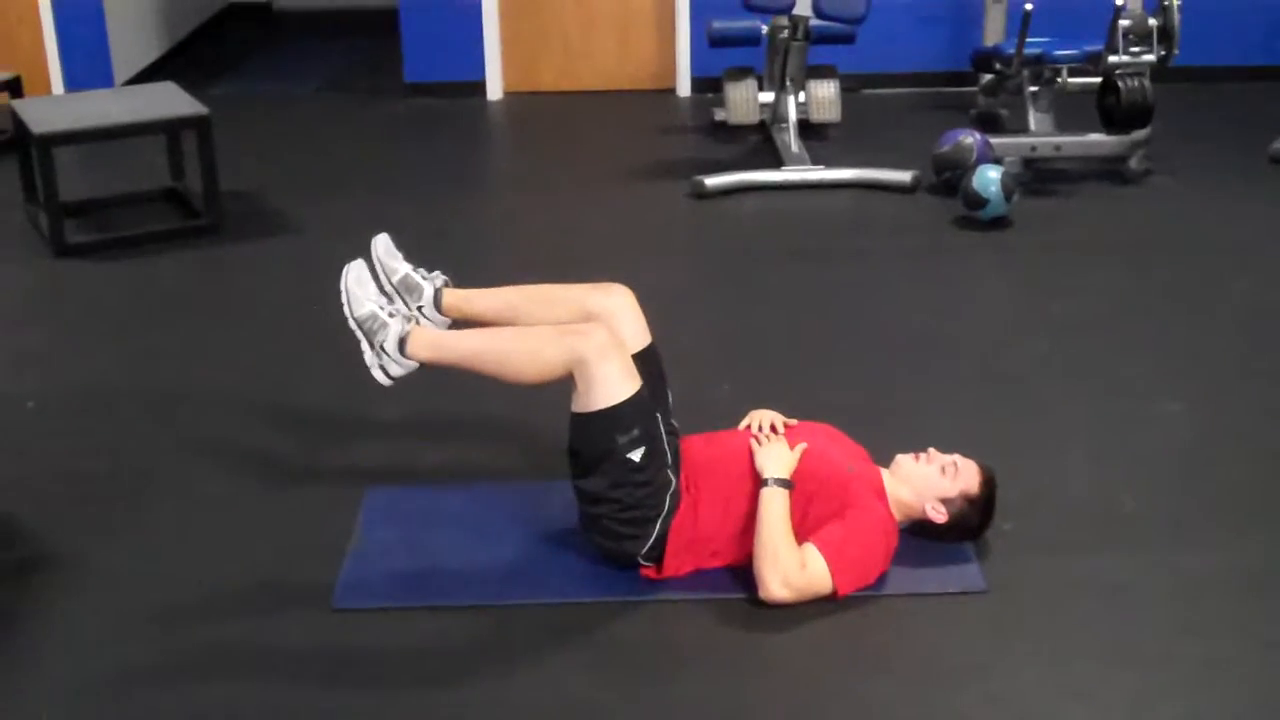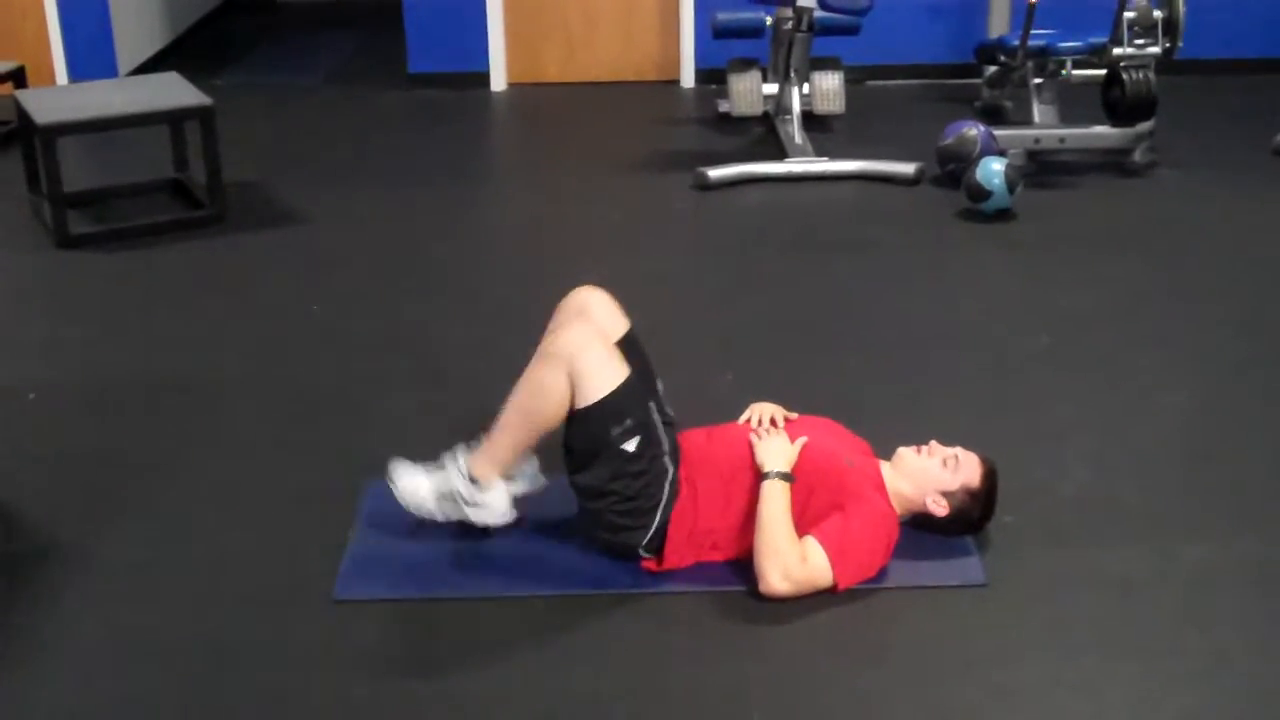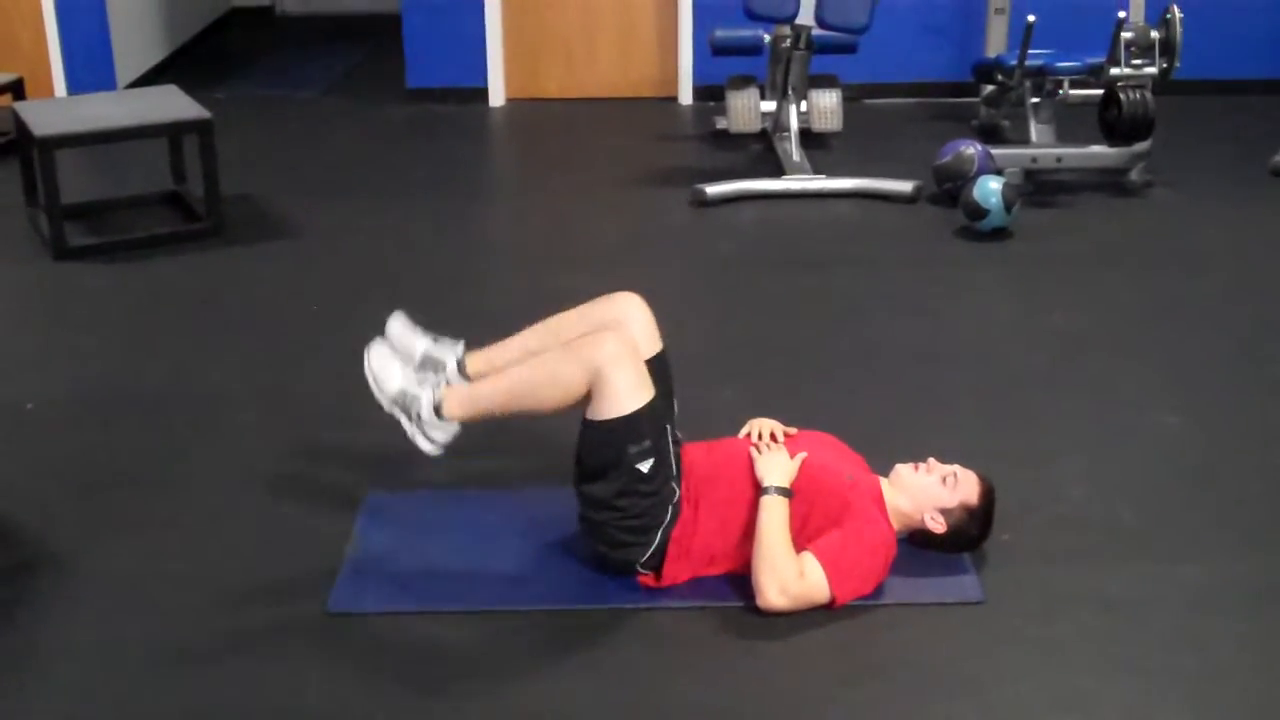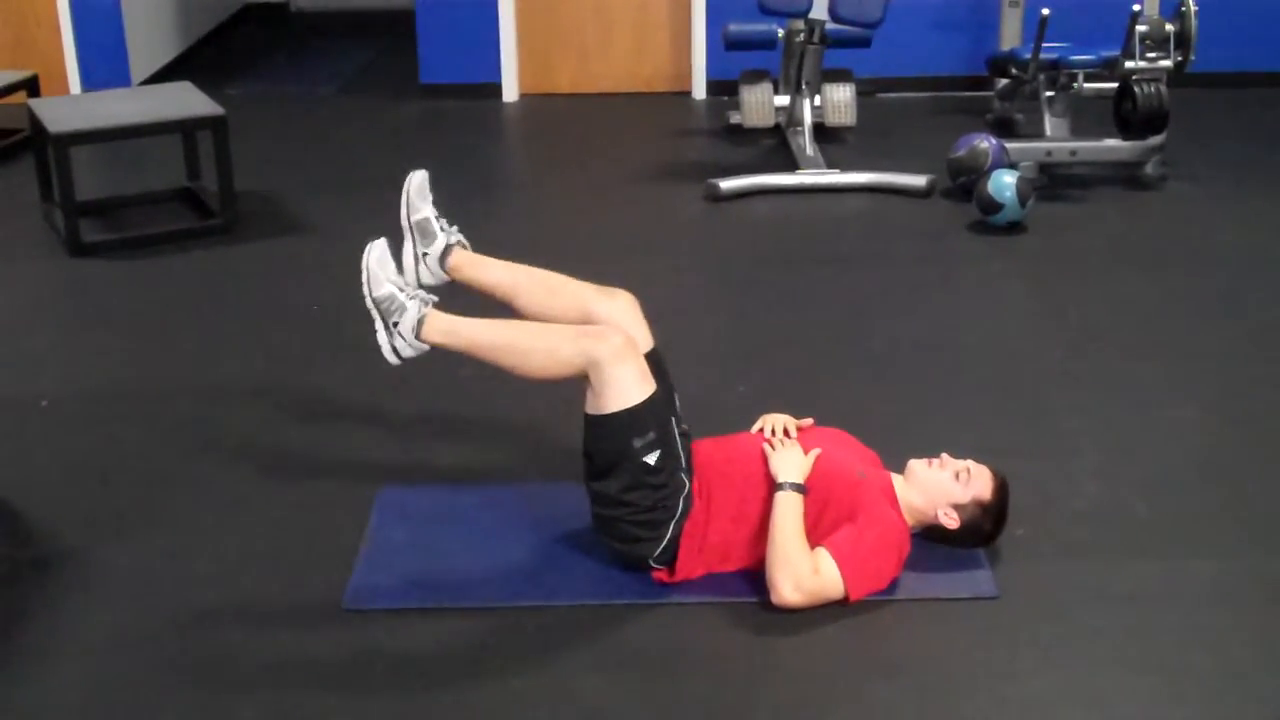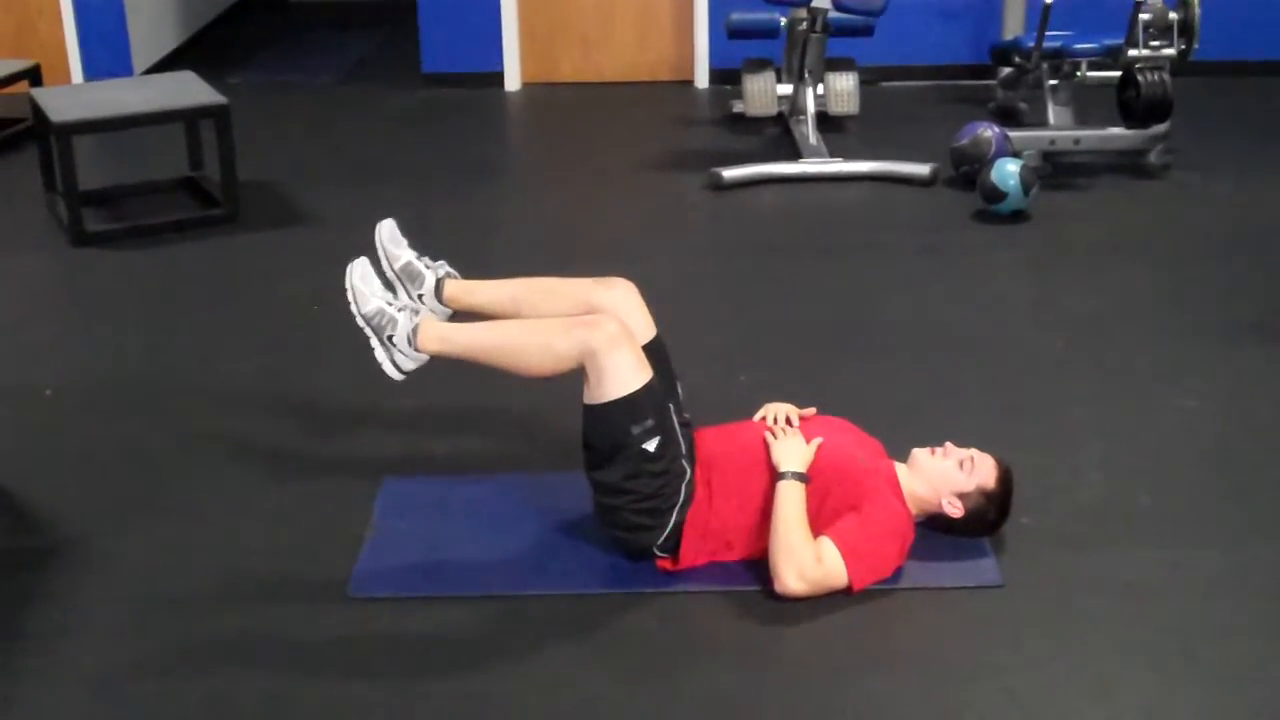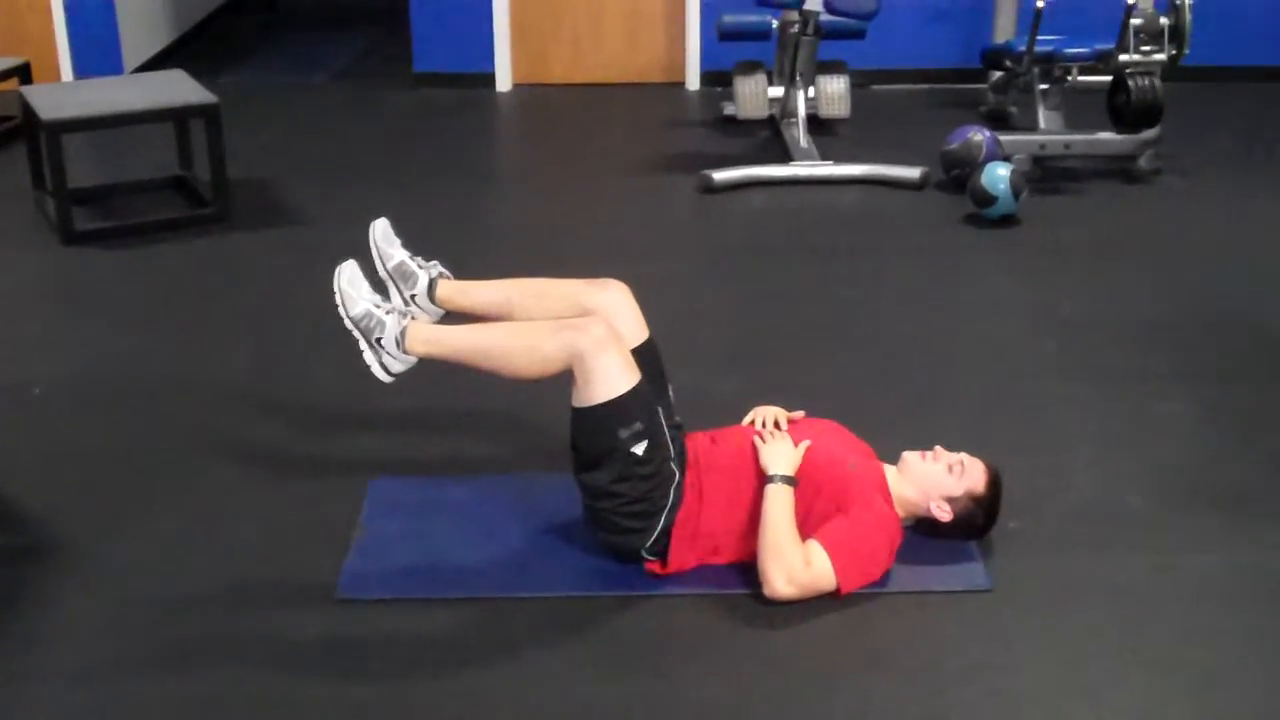
dt=0.7s
person 1, frame 1
left shoulder: (871, 531)
right shoulder: (856, 465)
left elbow: (777, 584)
left wrist: (775, 479)
right wrist: (767, 422)
left hip: (647, 520)
right hip: (669, 464)
left knee: (593, 343)
right knee: (611, 301)
left ankle: (404, 345)
right ankle: (436, 302)
person 1, frame 2
left shoulder: (872, 523)
right shoulder: (861, 460)
left elbow: (778, 577)
left wrist: (775, 471)
right wrist: (769, 416)
left hip: (649, 512)
right hip: (672, 456)
left knee: (579, 343)
right knee: (588, 304)
left ankle: (479, 483)
right ankle: (507, 463)
person 1, frame 3
left shoulder: (870, 539)
right shoulder: (855, 470)
left elbow: (776, 592)
left wrist: (775, 488)
right wrist: (766, 429)
left hip: (647, 529)
right hip: (672, 472)
left knee: (610, 351)
right knee: (625, 311)
left ankle: (439, 409)
right ankle: (459, 369)
person 1, frame 4
left shoulder: (883, 537)
right shoulder: (868, 469)
left elbow: (790, 588)
left wrist: (789, 484)
right wrist: (782, 426)
left hip: (659, 523)
right hip: (682, 468)
left knee: (607, 347)
right knee: (613, 306)
left ankle: (418, 327)
right ankle: (444, 258)
person 1, frame 5
left shoulder: (886, 525)
right shoulder: (872, 456)
left elbow: (794, 578)
left wrist: (792, 471)
right wrist: (781, 414)
left hip: (663, 510)
right hip: (683, 453)
left knee: (602, 334)
right knee: (614, 294)
left ankle: (413, 338)
right ankle: (439, 292)
person 1, frame 6
left shoulder: (874, 528)
right shoulder: (861, 462)
left elbow: (782, 581)
left wrist: (779, 475)
right wrist: (770, 416)
left hip: (652, 513)
right hip: (676, 457)
left knee: (589, 338)
right knee: (608, 297)
left ankle: (402, 341)
right ankle: (434, 292)
